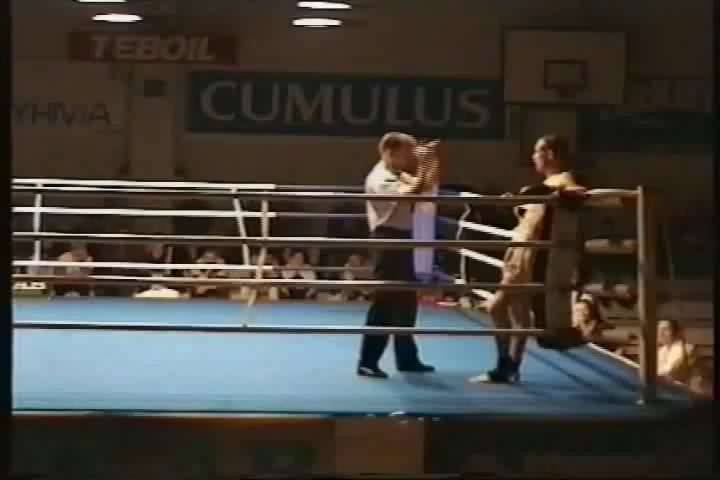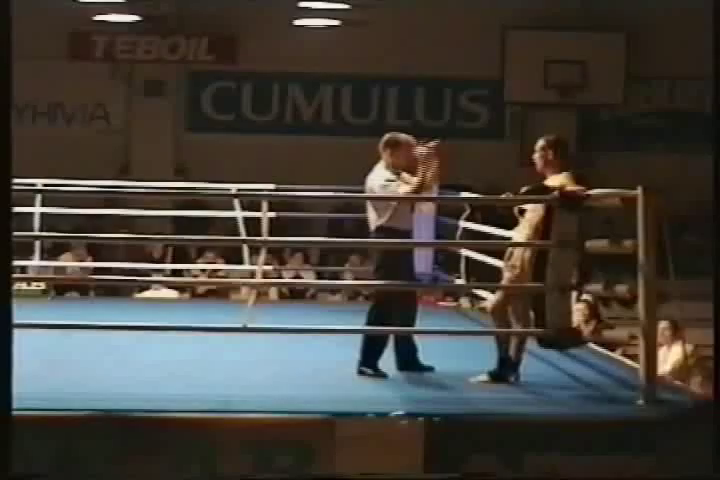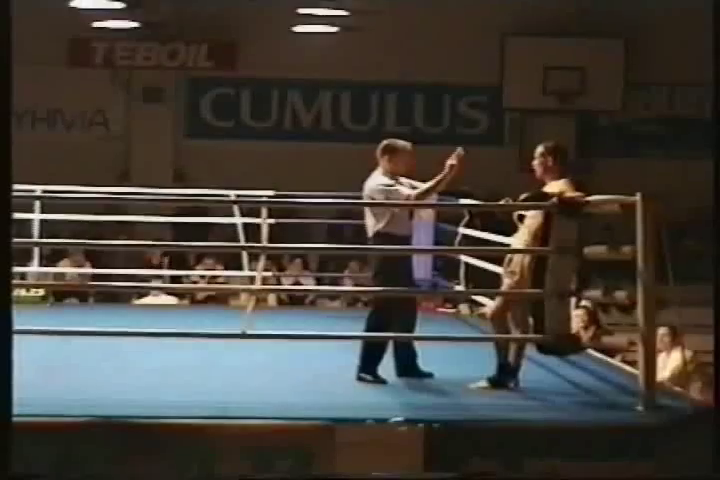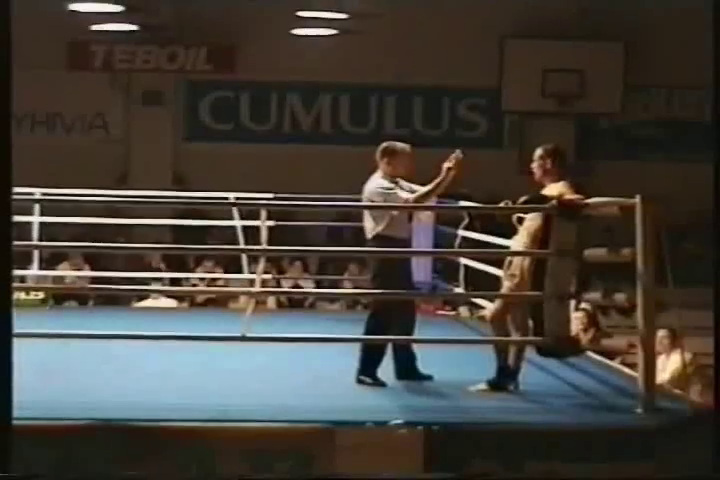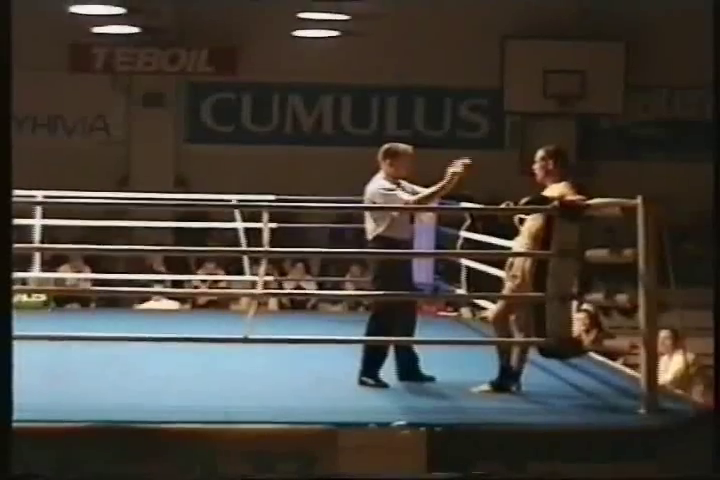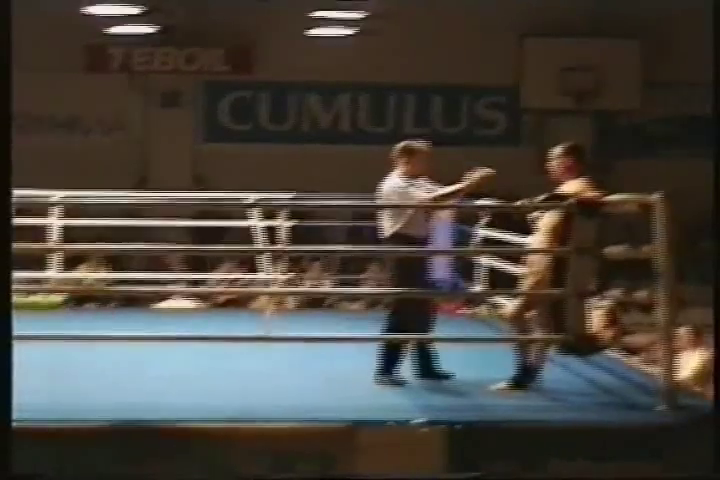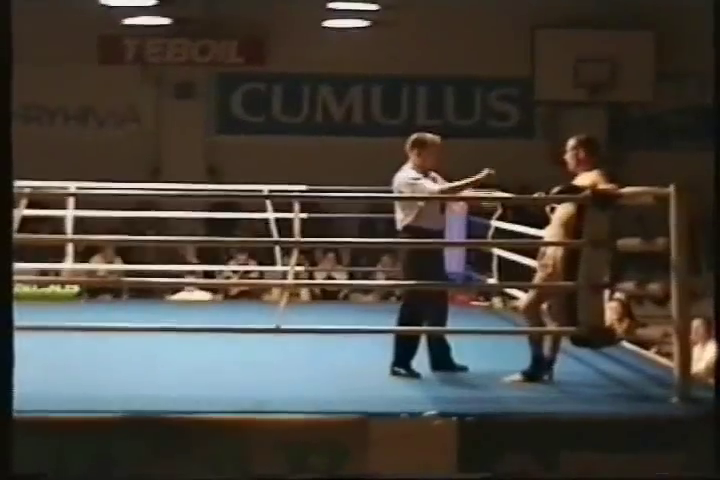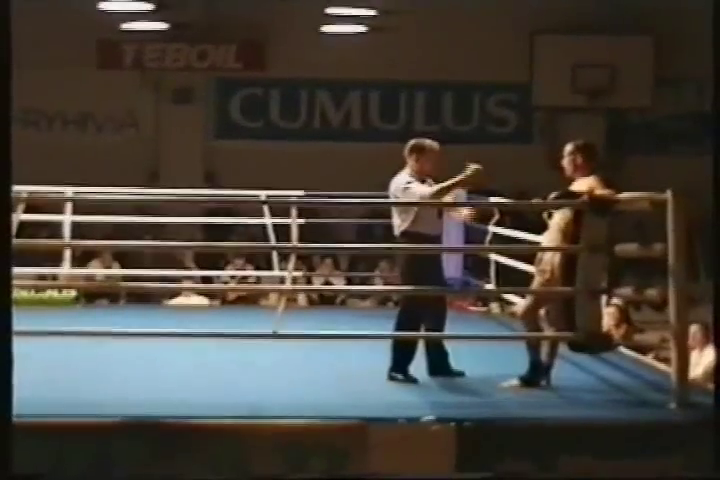
dt=0.1s
person 1, frame 1
left shoulder: (564, 180)
right shoulder: (548, 184)
left elbow: (581, 193)
right wrist: (518, 208)
left hip: (531, 254)
right hip: (521, 252)
left knee: (497, 306)
right knee: (519, 311)
left ankle: (506, 366)
right ankle: (508, 367)
person 1, frame 2
left shoulder: (563, 180)
right shoulder: (548, 184)
left elbow: (581, 193)
right wrist: (518, 209)
left hip: (531, 254)
right hip: (521, 252)
left knee: (497, 306)
right knee: (519, 311)
left ankle: (506, 366)
right ankle: (508, 367)
person 1, frame 3
left shoulder: (562, 186)
right shoulder: (548, 190)
left elbow: (579, 199)
right wrist: (518, 214)
left hip: (530, 261)
right hip: (520, 258)
left knee: (496, 312)
right knee: (518, 317)
left ankle: (505, 372)
right ankle: (507, 373)
person 1, frame 4
left shoulder: (561, 189)
right shoulder: (546, 192)
left elbow: (579, 202)
right wrist: (517, 217)
left hip: (530, 263)
right hip: (520, 261)
left knee: (496, 315)
right knee: (518, 320)
left ankle: (505, 374)
right ankle: (507, 375)
person 1, frame 5
left shoulder: (564, 190)
right shoulder: (548, 193)
left elbow: (580, 201)
right wrist: (518, 217)
left hip: (533, 264)
right hip: (521, 262)
left knee: (498, 316)
right knee: (520, 321)
left ankle: (508, 376)
right ankle: (510, 377)
person 1, frame 6
left shoulder: (581, 187)
right shoulder: (564, 190)
left elbow: (598, 199)
right wrist: (536, 215)
left hip: (550, 261)
right hip: (540, 259)
left knee: (515, 313)
right knee: (542, 317)
left ankle: (526, 373)
right ankle: (527, 373)
person 1, frame 7
left shoulder: (595, 178)
right shoulder: (580, 181)
left elbow: (612, 191)
right wrist: (550, 206)
left hip: (563, 253)
right hip: (554, 251)
left knee: (529, 305)
right knee: (555, 311)
left ankle: (540, 365)
right ankle: (542, 365)
person 1, frame 8
left shoulder: (591, 184)
right shoulder: (577, 186)
left elbow: (609, 196)
right wrist: (548, 212)
left hip: (561, 259)
right hip: (551, 257)
left knee: (527, 310)
right knee: (553, 316)
left ankle: (537, 370)
right ankle: (540, 371)
person 2, frame 1
left shoulder: (400, 175)
right shoulder: (379, 178)
left elbow: (426, 186)
right elbow: (409, 194)
left wrist: (430, 163)
right wrist: (424, 165)
left hip: (401, 240)
right hip: (388, 240)
left knee: (406, 301)
right knee: (385, 302)
left ankle: (407, 357)
right ankle: (367, 362)
person 2, frame 2
left shoulder: (399, 175)
right shoulder: (379, 178)
left elbow: (427, 185)
right elbow: (409, 194)
left wrist: (431, 163)
right wrist: (424, 166)
left hip: (401, 240)
right hip: (388, 240)
left knee: (406, 301)
right knee: (385, 302)
left ankle: (407, 357)
right ankle: (367, 362)
person 2, frame 3
left shoulder: (399, 181)
right shoulder: (377, 184)
left elbow: (427, 189)
right elbow: (416, 197)
left wrist: (451, 170)
right wrist: (445, 173)
left hip: (400, 246)
right hip: (386, 247)
left knee: (406, 307)
right knee: (383, 309)
left ankle: (406, 364)
right ankle: (366, 368)
person 2, frame 4
left shoulder: (398, 184)
right shoulder: (377, 187)
left elbow: (427, 192)
right elbow: (414, 200)
left wrist: (448, 174)
right wrist: (442, 177)
left hip: (399, 249)
right hip: (385, 250)
left knee: (405, 310)
right knee: (382, 311)
left ankle: (406, 367)
right ankle: (366, 371)
person 2, frame 5
left shoulder: (400, 186)
right shoulder: (378, 188)
left elbow: (426, 195)
right elbow: (415, 202)
left wrist: (451, 178)
right wrist: (449, 181)
left hip: (400, 250)
right hip: (385, 250)
left knee: (405, 310)
right knee: (384, 312)
left ankle: (408, 368)
right ankle: (368, 372)
person 2, frame 6
left shoulder: (418, 183)
right shoulder: (394, 186)
left elbow: (441, 194)
right elbow: (431, 199)
left wrist: (471, 182)
right wrist: (468, 184)
left hip: (416, 248)
right hip: (402, 248)
left knee: (422, 308)
right knee: (402, 310)
left ankle: (425, 366)
right ankle: (386, 369)
person 2, frame 7
left shoulder: (430, 177)
right shoulder: (406, 178)
left elbow: (452, 193)
right elbow: (443, 191)
right wrist: (477, 179)
left hip: (431, 240)
right hip: (416, 241)
left knee: (437, 301)
right knee: (414, 303)
left ankle: (441, 358)
right ankle: (400, 362)
person 2, frame 8
left shoulder: (425, 182)
right shoulder: (402, 183)
left elbow: (441, 201)
right elbow: (431, 195)
left wrist: (460, 211)
right wrist: (464, 178)
left hip: (430, 246)
right hip: (414, 246)
left knee: (435, 306)
right knee: (412, 308)
left ankle: (438, 363)
right ankle: (398, 368)
